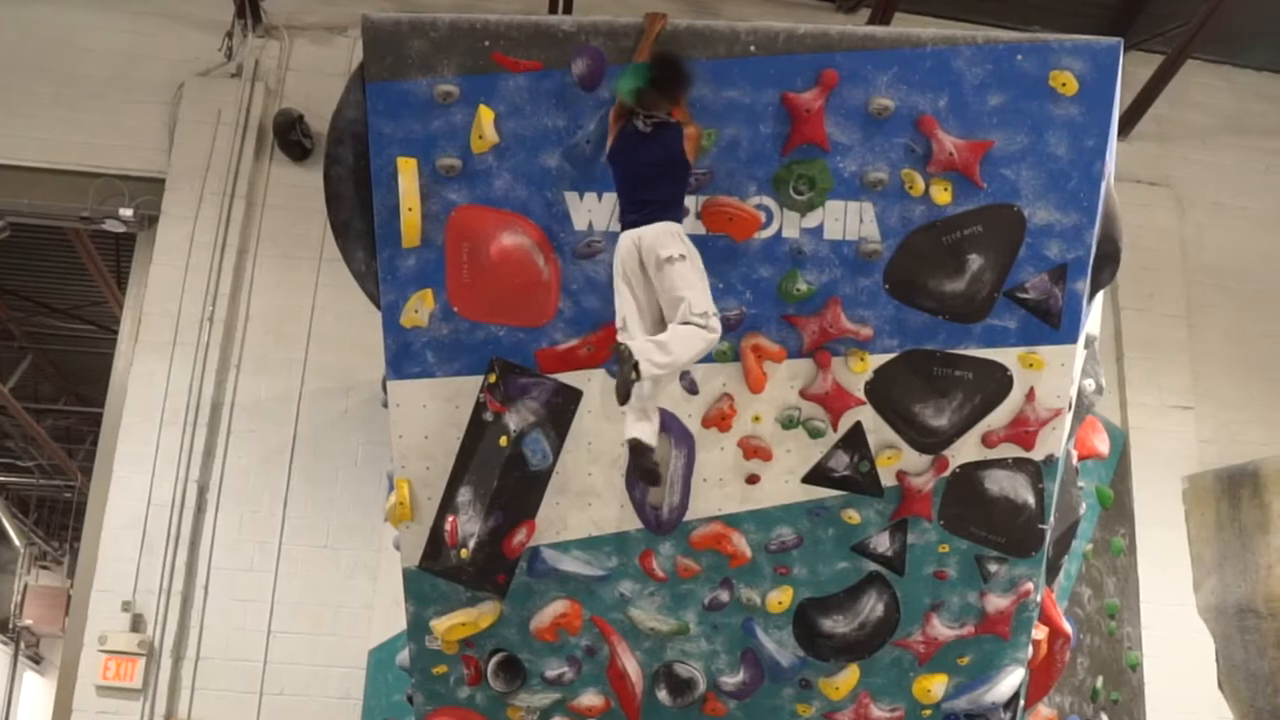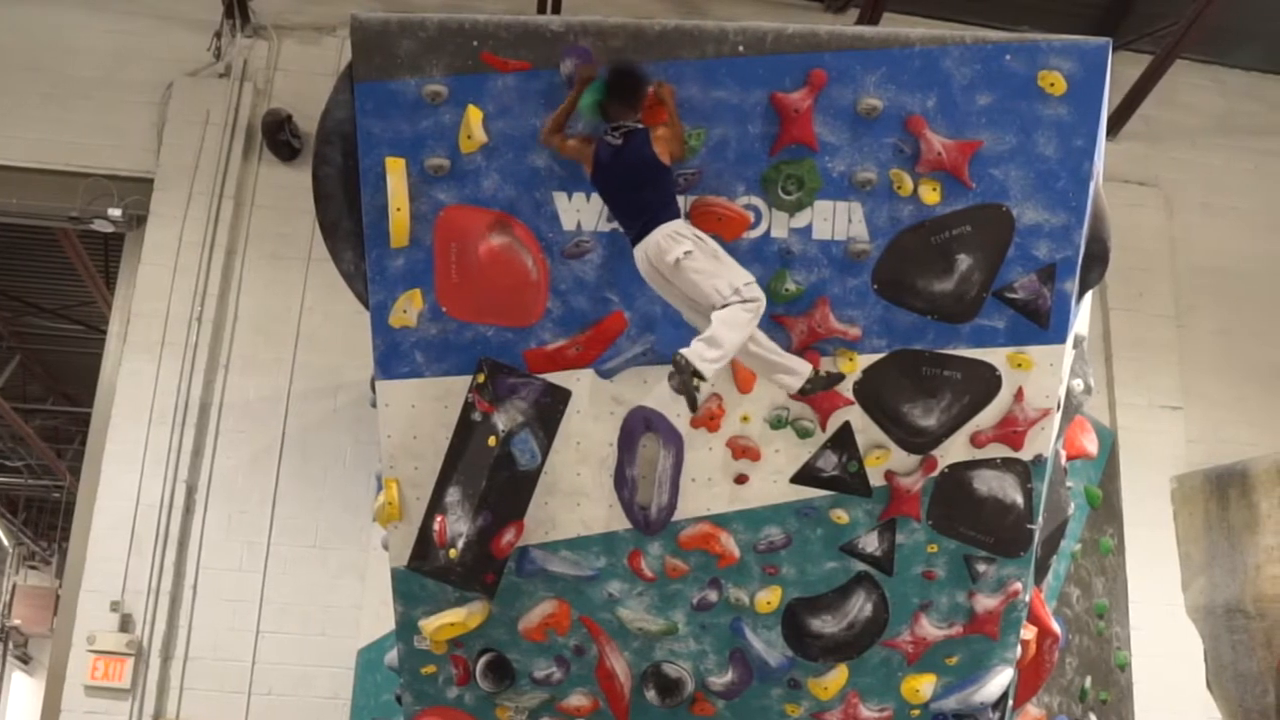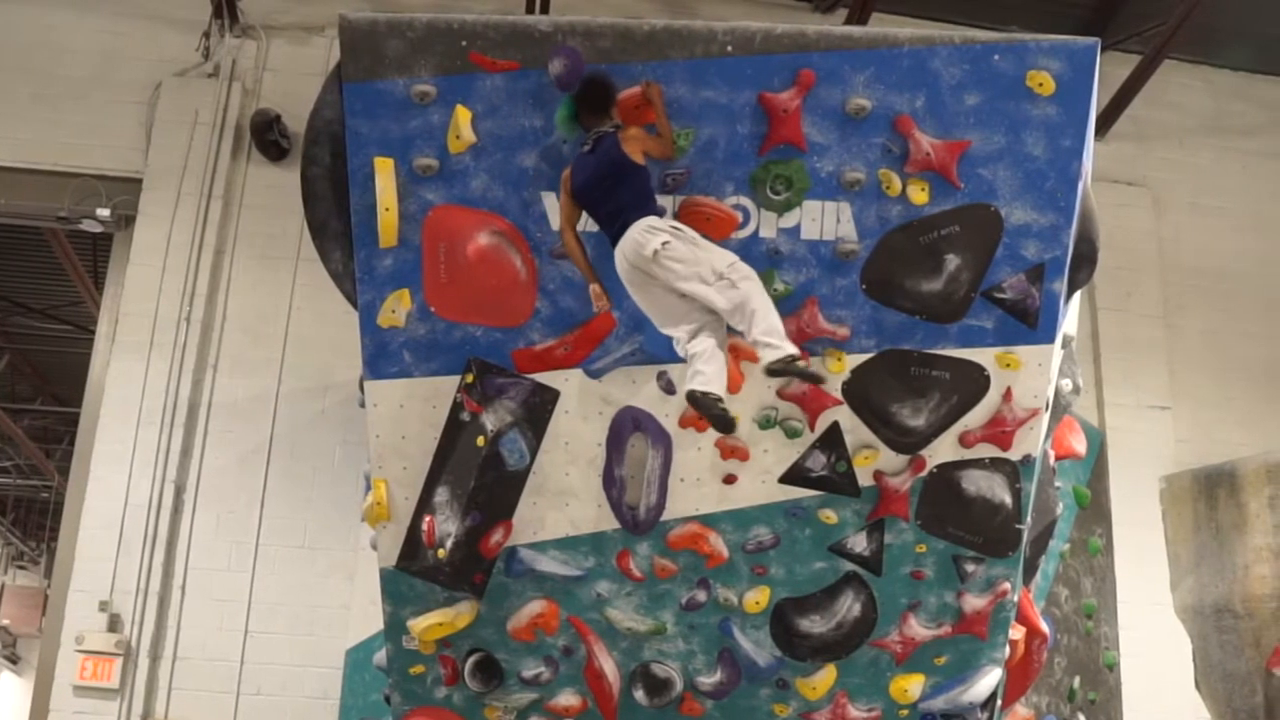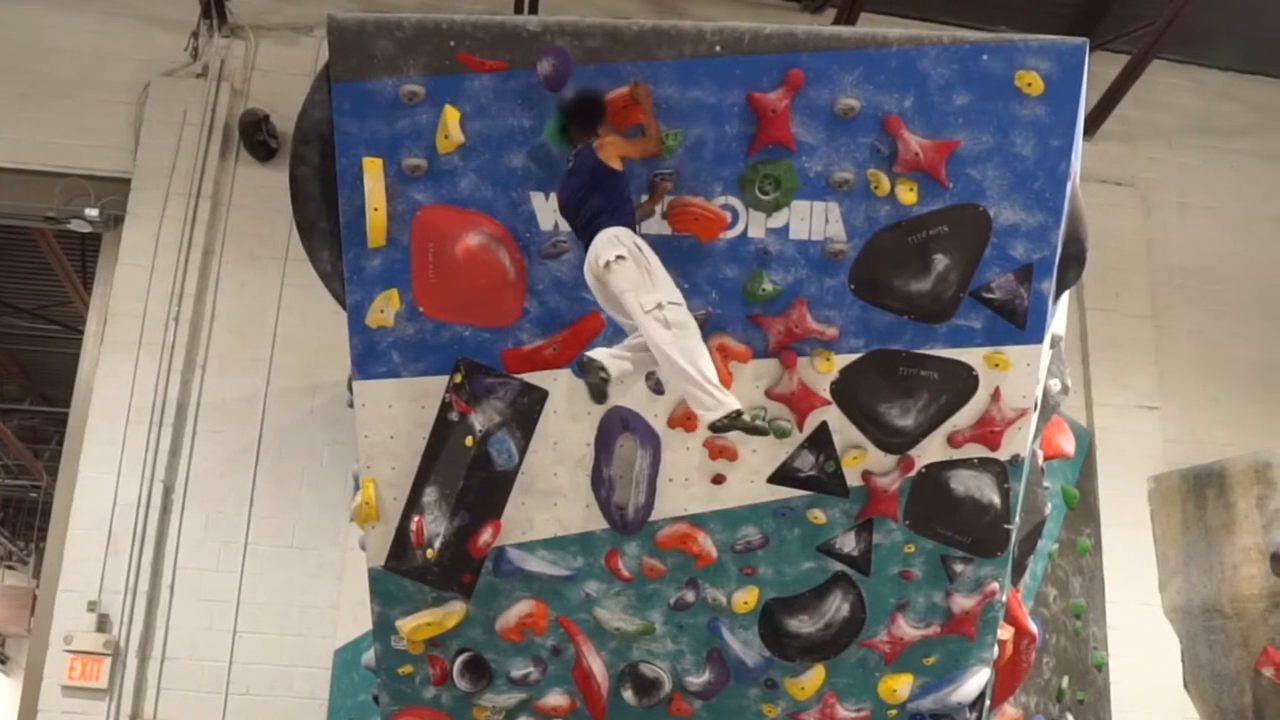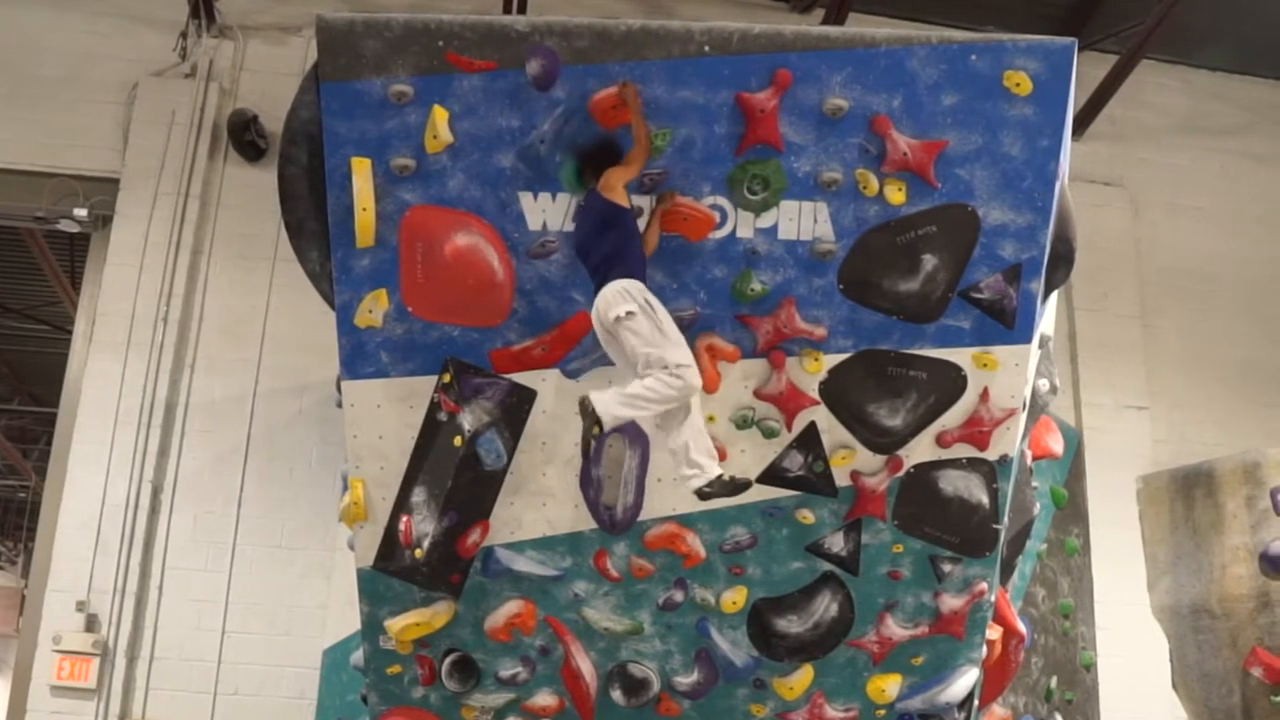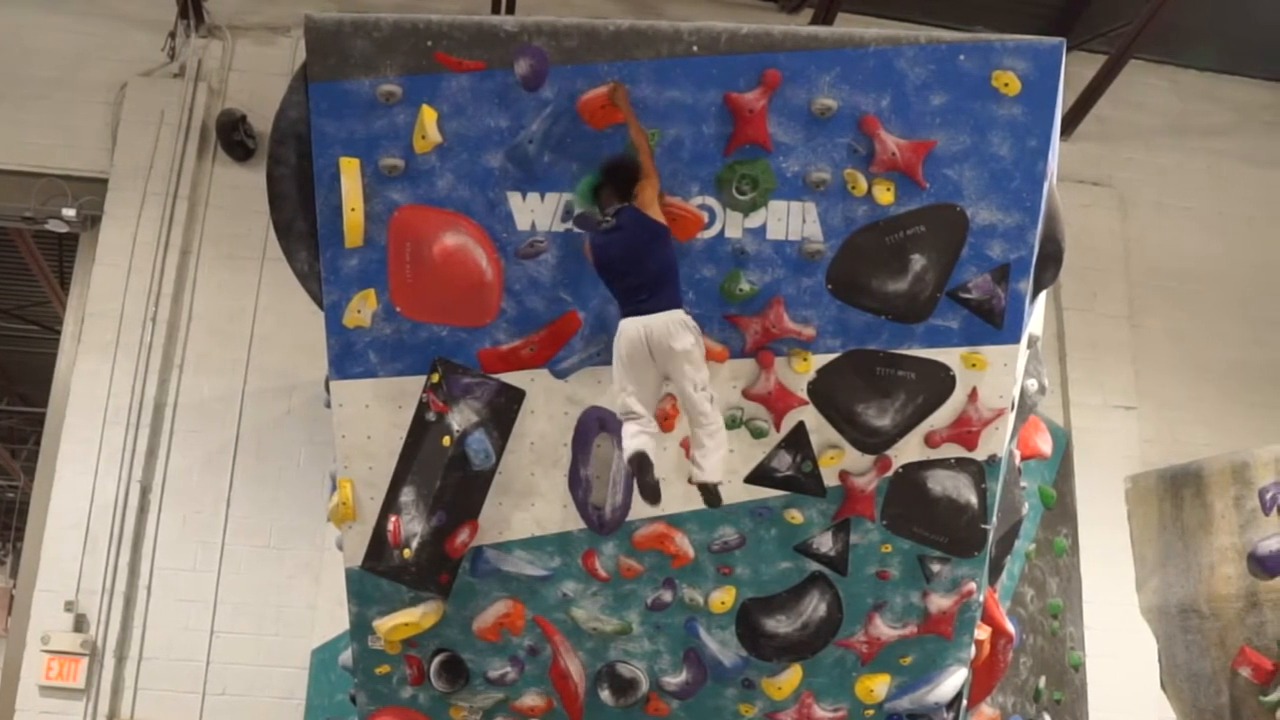
dt=0.7s
person 1, frame 1
left shoulder: (618, 127)
right shoulder: (685, 134)
left elbow: (632, 81)
left wrist: (649, 35)
right wrist: (679, 110)
left hip: (627, 242)
right hip: (665, 235)
left knee: (639, 342)
right knee: (701, 327)
left ankle: (639, 436)
right ankle: (637, 357)
person 1, frame 2
left shoulder: (589, 151)
right shoulder: (658, 137)
left elbow: (548, 135)
right elbow: (680, 152)
left wrist: (578, 90)
right wrist: (670, 106)
left hip: (645, 255)
right hip: (673, 236)
left knee: (723, 324)
right knee: (745, 301)
left ankle: (800, 376)
right ankle: (695, 362)
person 1, frame 3
left shoulder: (571, 174)
right shoulder: (628, 137)
left elbow: (568, 232)
right elbow: (667, 149)
left wrist: (593, 282)
right wrist: (657, 106)
left hip: (623, 256)
right hip: (650, 233)
left knee: (699, 323)
right knee: (738, 280)
left ankle: (704, 388)
right ankle: (779, 353)
person 1, frame 4
left shoulder: (567, 184)
right shoulder: (605, 145)
right elbow: (652, 147)
left wrist: (650, 203)
right wrist: (645, 105)
left hip: (596, 258)
right hip: (615, 247)
left knee: (660, 333)
right knee: (673, 323)
left ankle: (597, 363)
right ankle: (720, 408)
person 1, frame 5
left shoulder: (585, 225)
right shoulder: (609, 183)
left elbow: (640, 249)
right elbow: (642, 150)
left wrist: (659, 210)
right wrist: (634, 107)
left hip: (606, 306)
right hip: (626, 297)
left knee: (670, 394)
right knee: (679, 377)
left ankle: (706, 476)
right ankle: (603, 408)
person 1, frame 6
left shoulder: (594, 244)
right shoulder: (646, 208)
right elbow: (645, 154)
right wrist: (626, 108)
left hip: (630, 329)
right hip: (672, 323)
left knee: (636, 413)
right knee: (699, 403)
left ankle: (638, 458)
right ankle: (708, 477)
